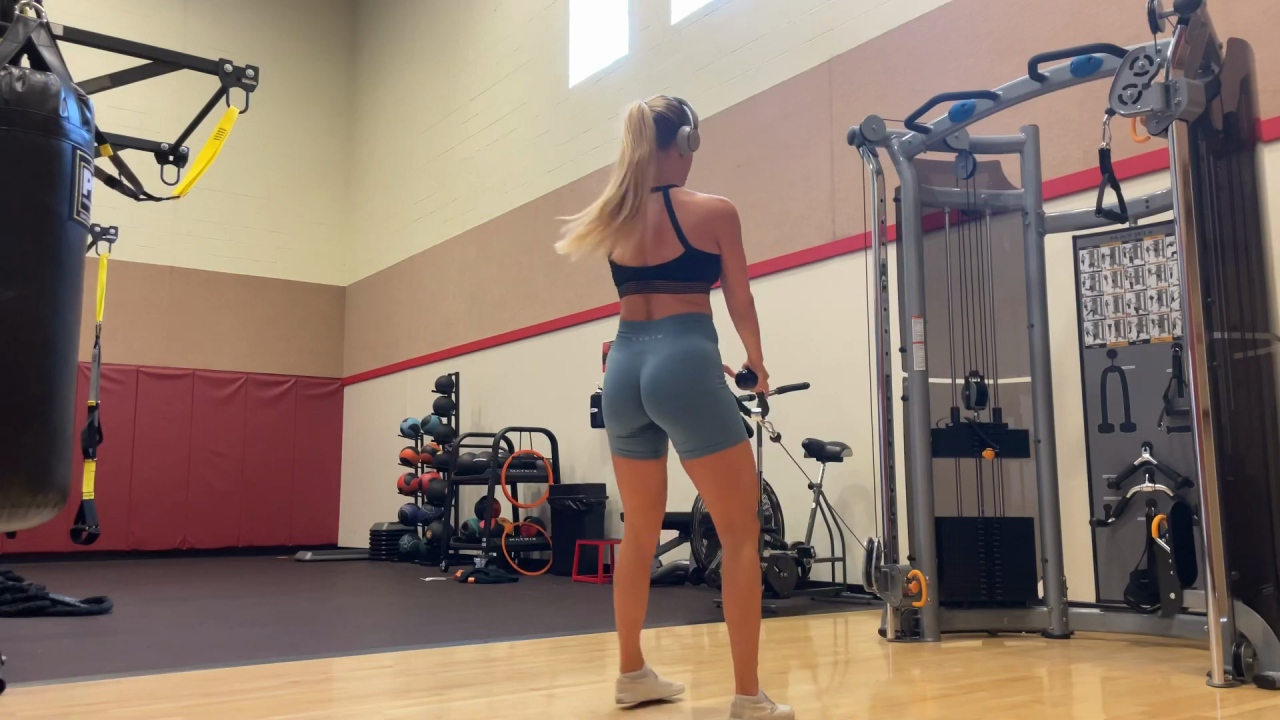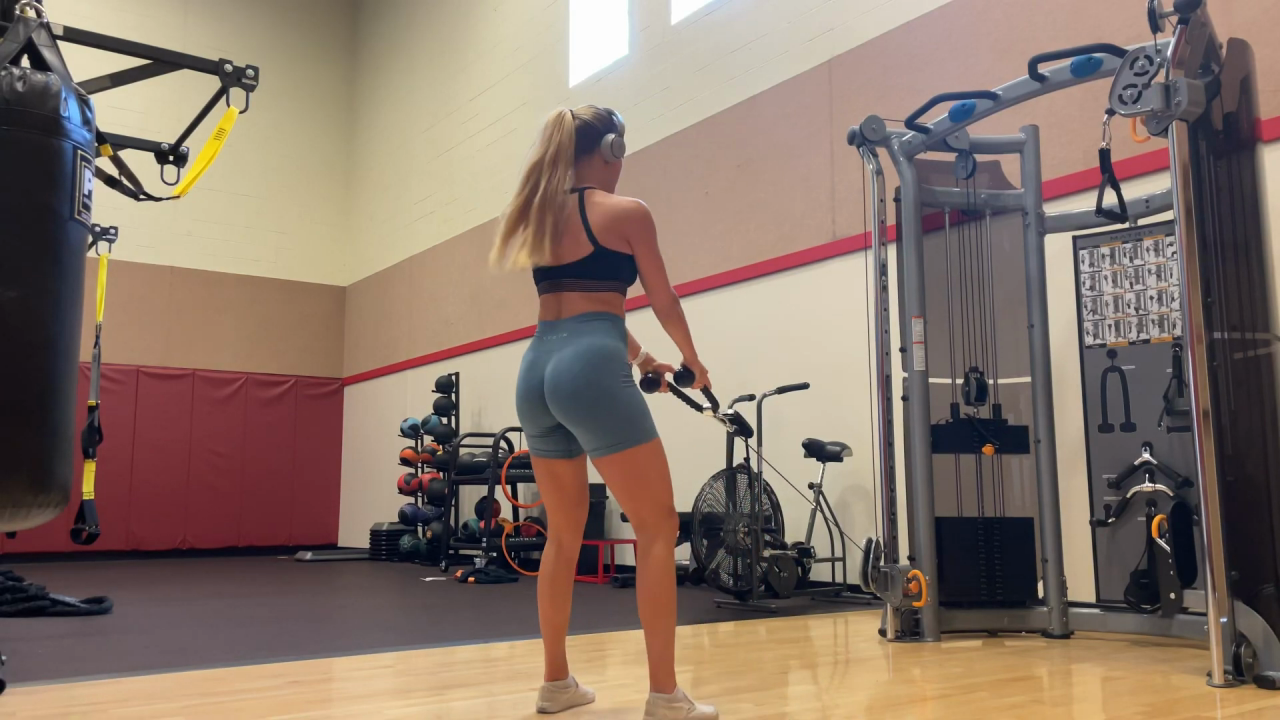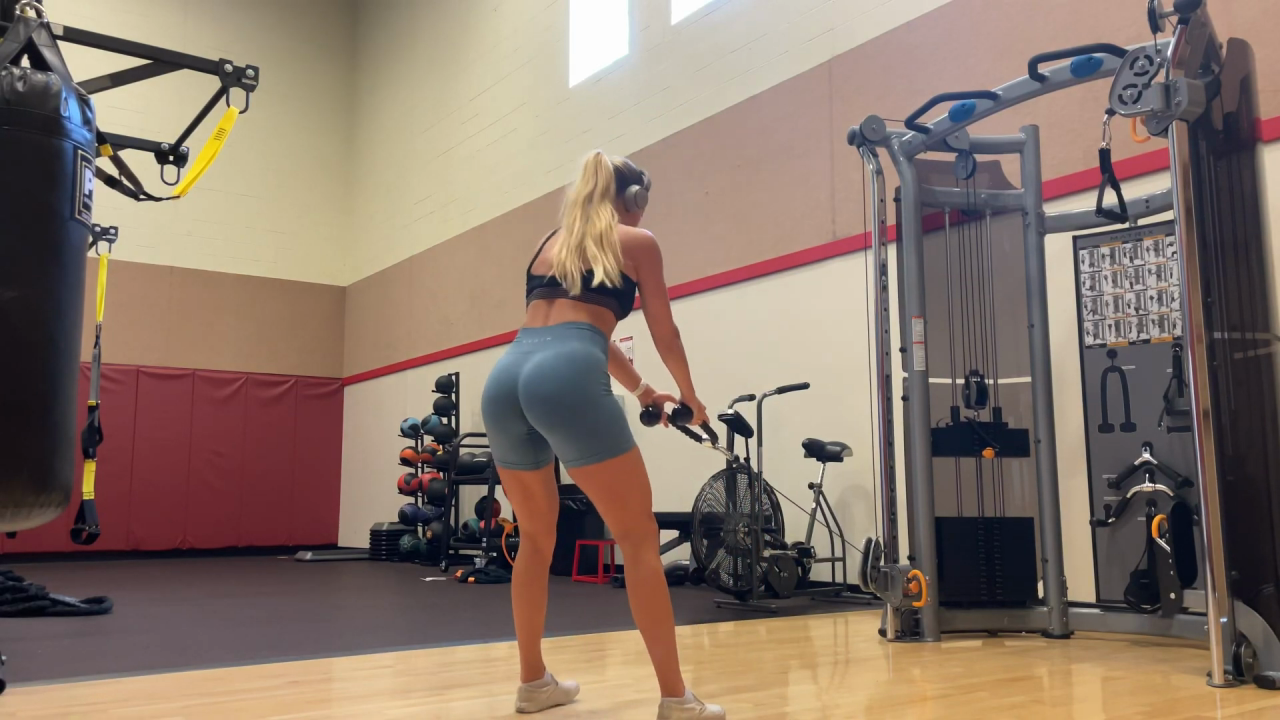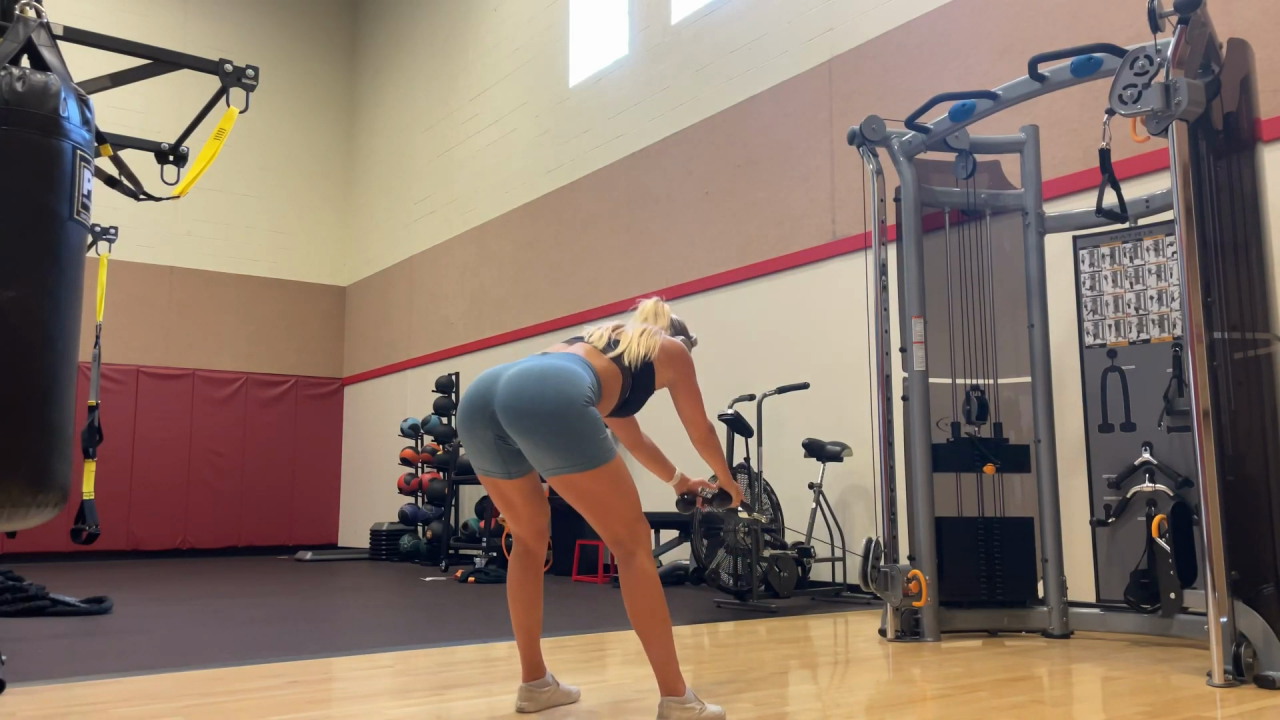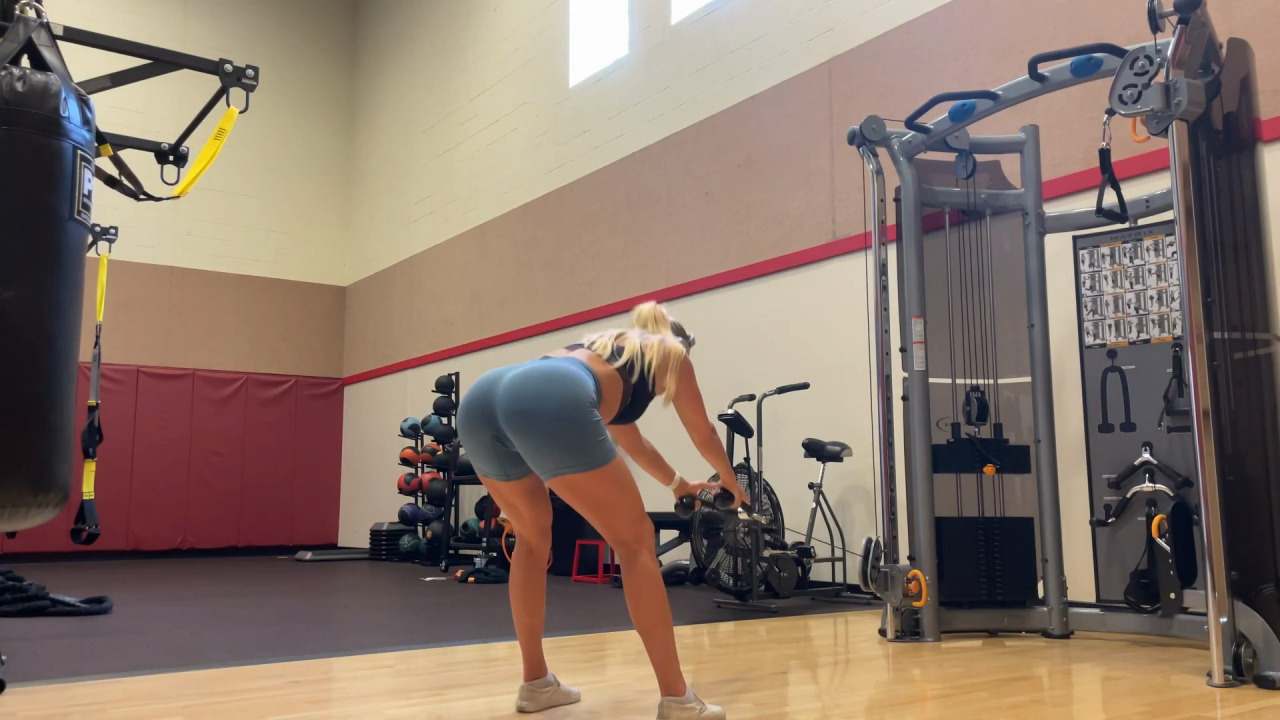
dt=0.7s
person 1, frame 1
left shoulder: (612, 220)
right shoulder: (715, 211)
right elbow: (740, 305)
right wrist: (757, 364)
left hip: (625, 368)
right hip: (686, 370)
left knee: (640, 532)
right knee: (740, 534)
person 1, frame 2
left shoulder: (537, 216)
right shoulder: (627, 212)
right elbow: (664, 301)
left wrist: (642, 357)
right wrist: (692, 359)
left hip: (537, 370)
right hip: (592, 372)
left knee: (565, 532)
right knee: (657, 529)
person 1, frame 3
left shoulder: (551, 243)
right shoulder: (636, 241)
right elbow: (663, 332)
left wrist: (639, 388)
right wrist: (688, 395)
left hip: (506, 380)
right hip: (567, 383)
left knee: (536, 538)
right knee: (639, 538)
person 1, frame 4
left shoulder: (600, 339)
right shoulder: (671, 349)
left elbow: (629, 435)
right elbow: (701, 432)
left wrist: (678, 479)
right wrist: (728, 481)
left hip: (479, 396)
right hip: (549, 401)
left knee: (529, 540)
right knee: (631, 543)
left ankle: (534, 682)
person 1, frame 5
left shoulder: (601, 346)
right shoulder: (671, 354)
left elbow: (630, 441)
right elbow: (703, 434)
left wrist: (679, 484)
right wrist: (731, 482)
left hip: (481, 398)
right hip: (549, 403)
left knee: (532, 540)
right knee: (635, 543)
left ankle: (536, 683)
